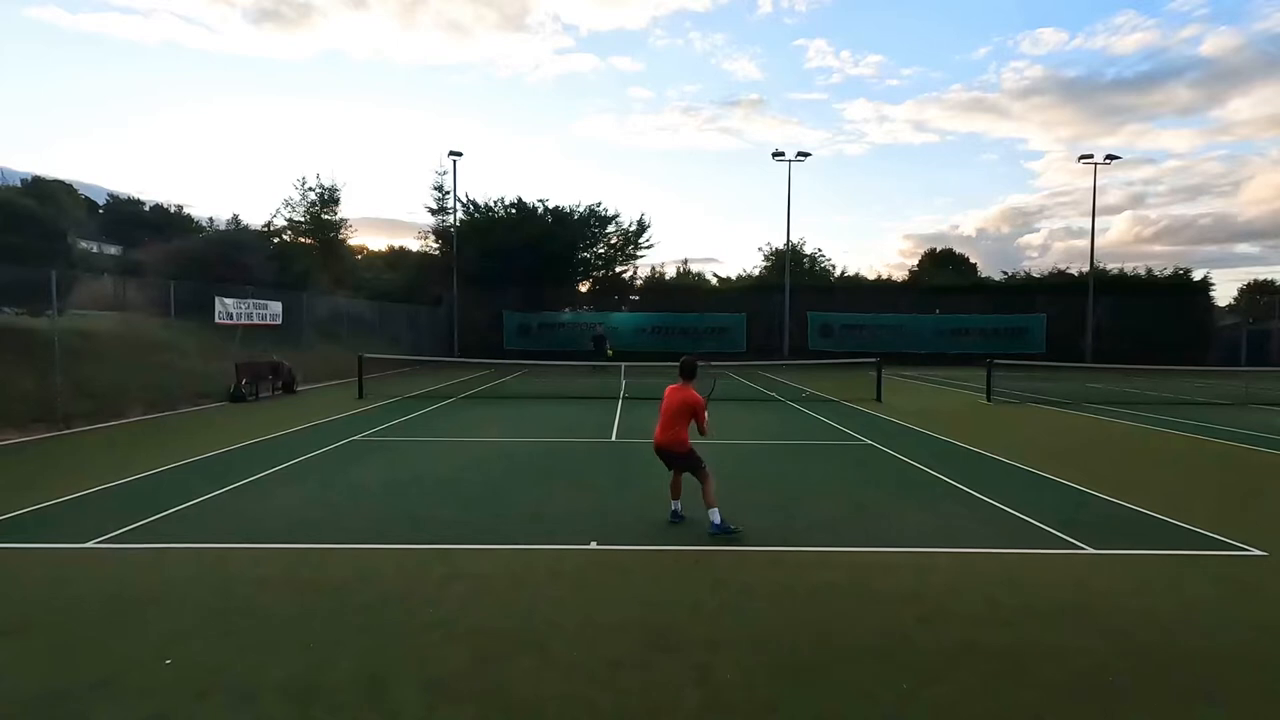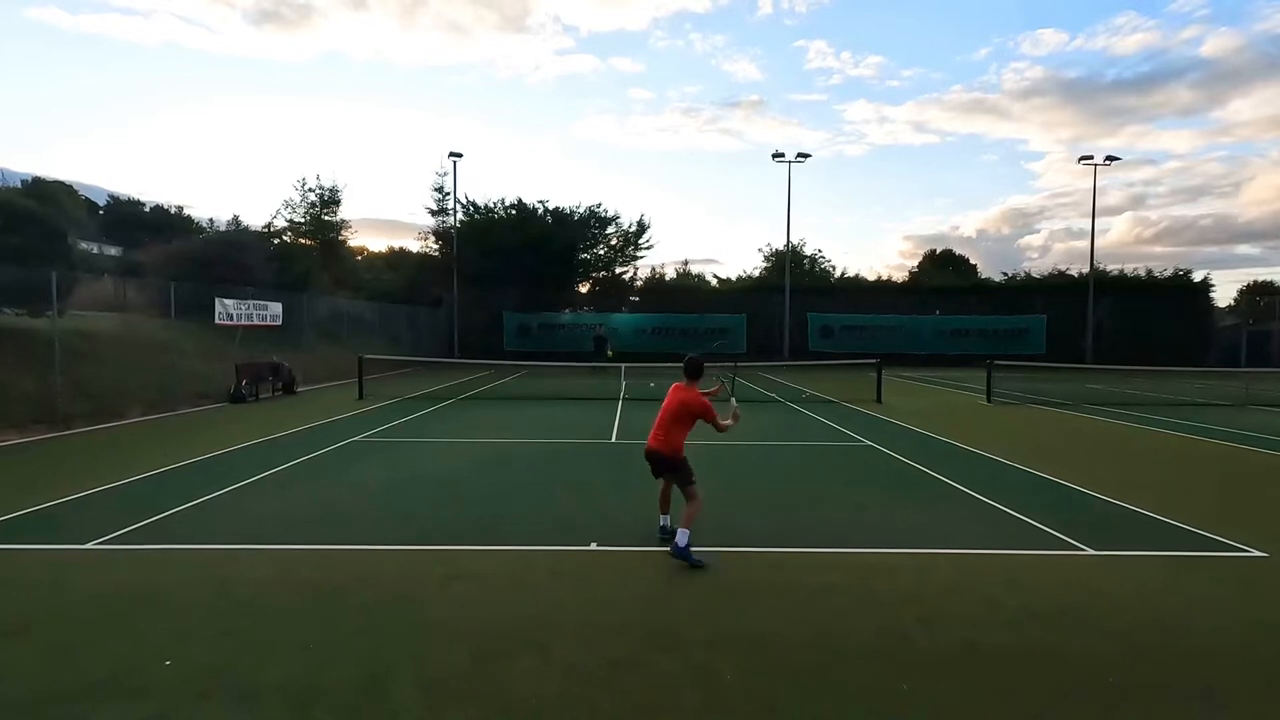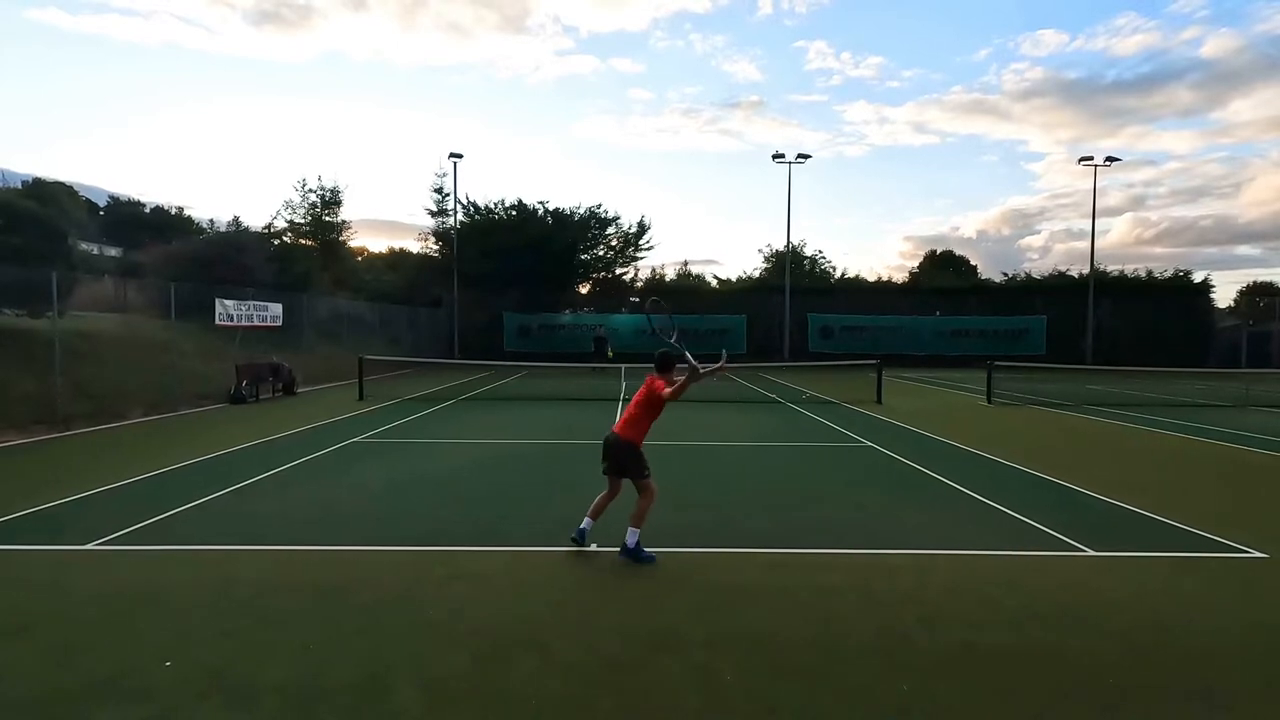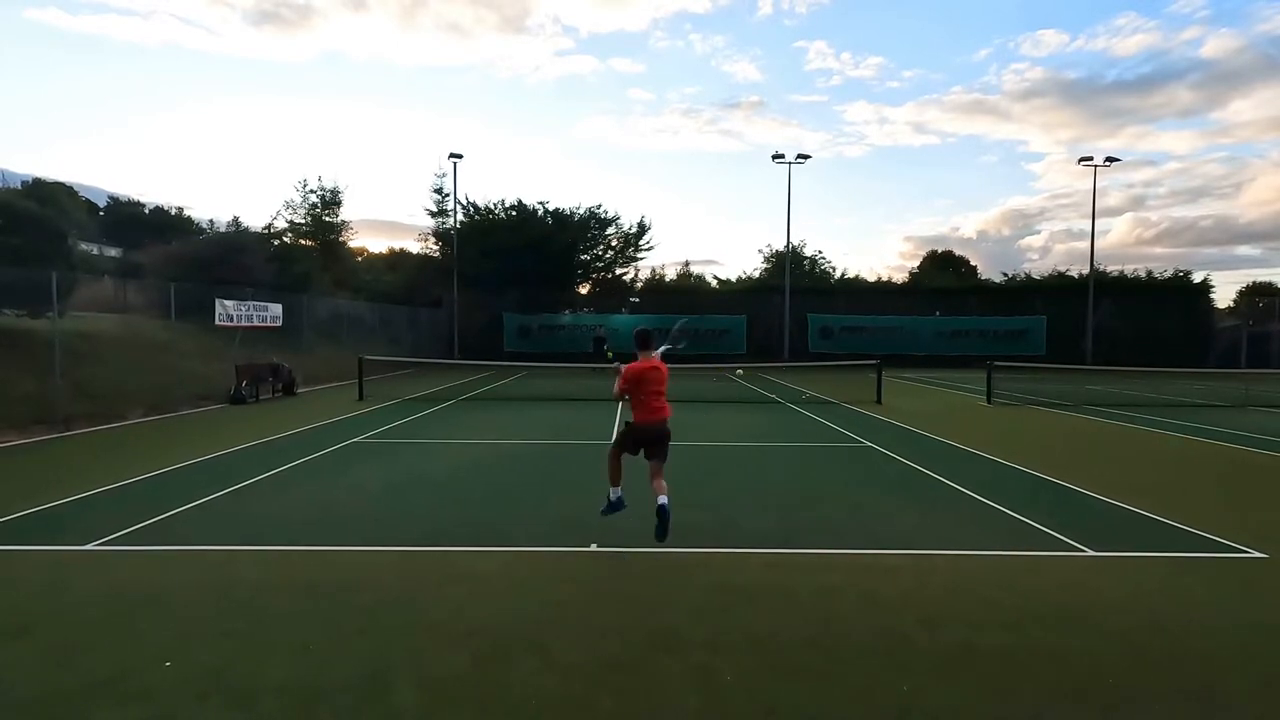
dt=0.5s
person 1, frame 1
left shoulder: (669, 390)
right shoulder: (696, 400)
right elbow: (702, 432)
right wrist: (704, 419)
left hip: (660, 444)
right hip: (679, 446)
left knee: (677, 471)
right knee: (706, 478)
left ankle: (675, 511)
right ankle: (716, 523)
person 1, frame 2
left shoulder: (674, 388)
right shoulder: (701, 403)
right elbow: (720, 427)
left wrist: (712, 391)
right wrist: (733, 420)
left hip: (651, 448)
right hip: (670, 453)
left knee: (668, 480)
right knee: (693, 498)
left ankle: (665, 527)
right ankle: (680, 546)
person 1, frame 3
left shoulder: (654, 380)
right shoulder: (658, 386)
left elbow: (678, 382)
right elbow: (671, 395)
left wrist: (714, 368)
right wrist: (691, 376)
left hip: (614, 439)
right hip: (626, 444)
left knee: (611, 490)
right knee: (648, 492)
left ankle: (583, 531)
right ankle: (630, 546)
person 1, frame 4
left shoulder: (634, 369)
right shoulder: (662, 367)
left elbow: (618, 396)
left wrist: (619, 381)
left hip: (638, 425)
right hip: (660, 427)
left knee: (614, 453)
right knee: (656, 477)
left ankle: (615, 499)
right ankle: (663, 505)
